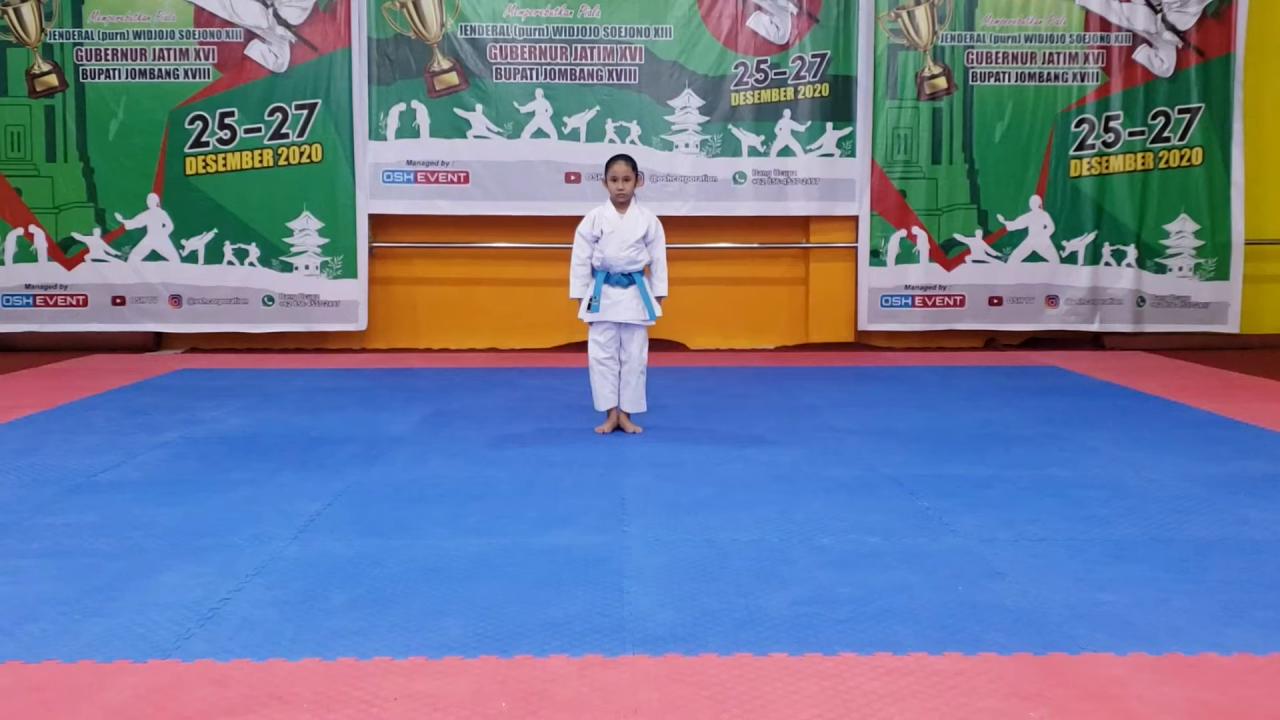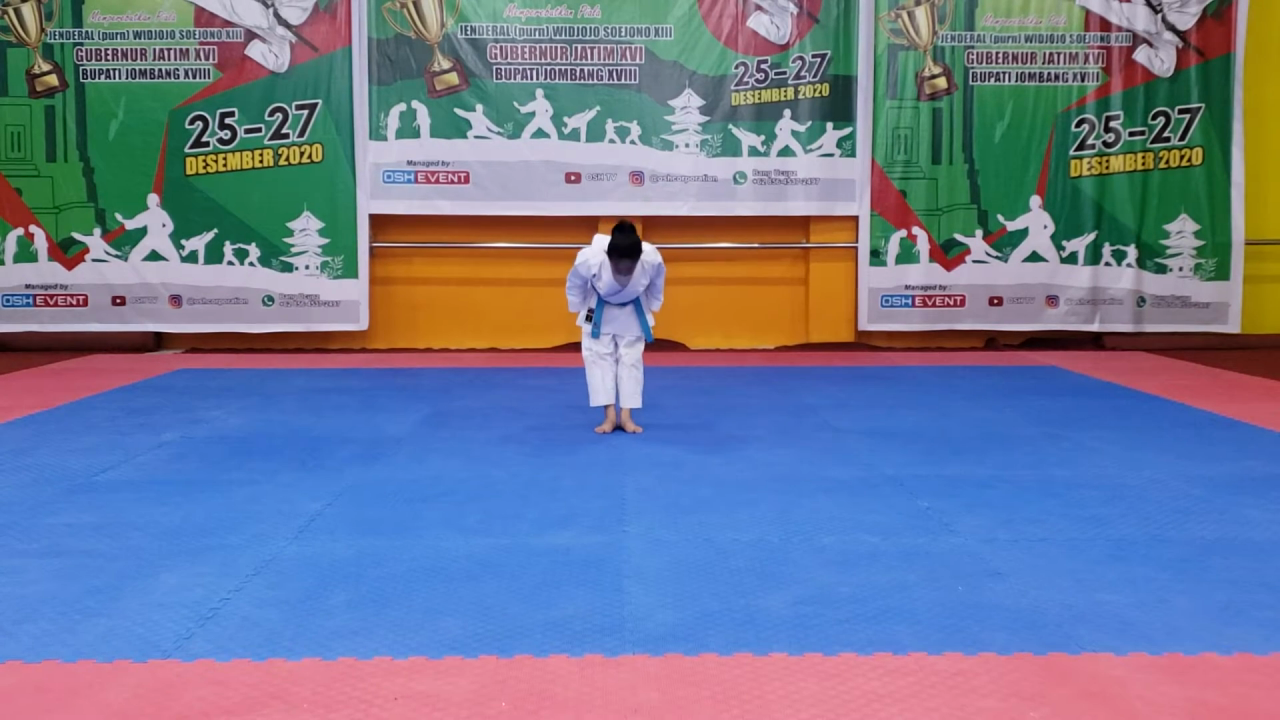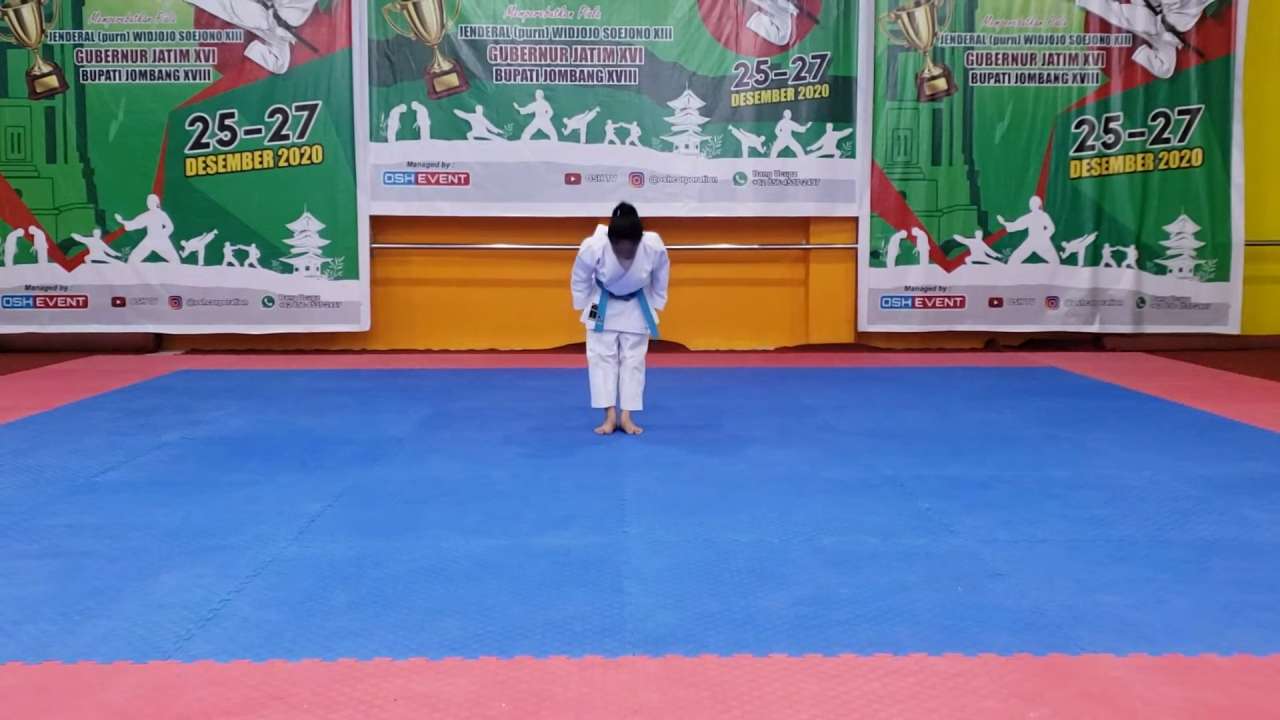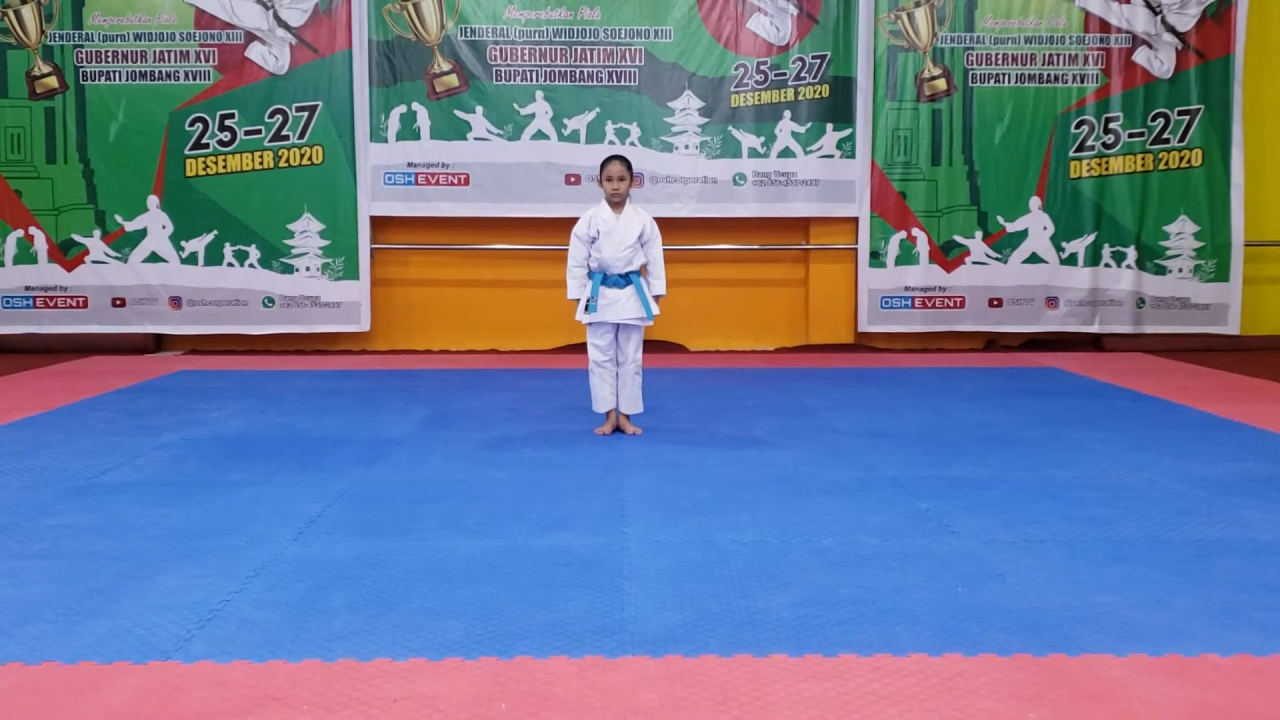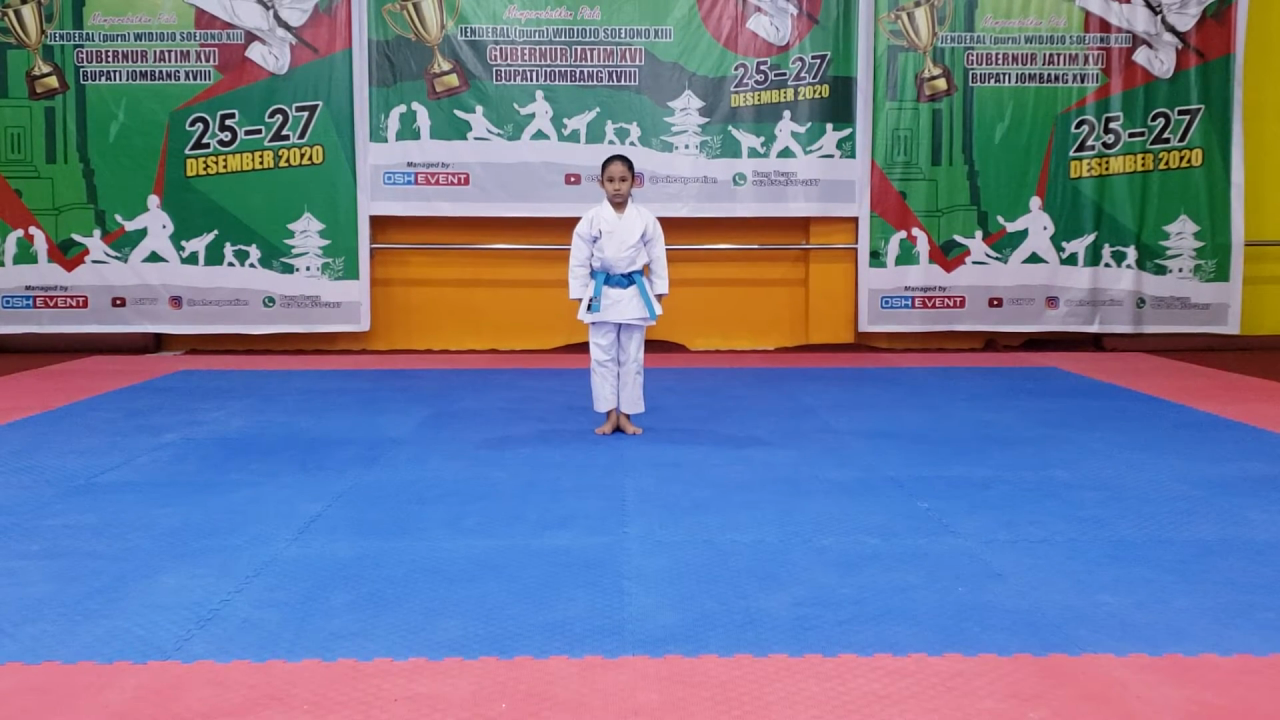
dt=1s
person 1, frame 1
left shoulder: (648, 220)
right shoulder: (593, 219)
left elbow: (658, 261)
right elbow: (581, 261)
left wrist: (657, 299)
right wrist: (582, 300)
left hip: (635, 295)
right hip: (603, 294)
left knee: (634, 357)
right knee: (602, 355)
left ankle: (626, 414)
right ankle: (611, 414)
person 1, frame 2
left shoulder: (652, 260)
right shoulder: (589, 260)
left elbow: (656, 289)
right elbow: (574, 286)
left wrist: (648, 311)
right wrist: (583, 311)
left hip: (632, 312)
right hip: (599, 310)
left knee: (631, 358)
right knee: (599, 356)
left ankle: (626, 415)
right ankle: (610, 415)
person 1, frame 3
left shoulder: (654, 247)
right shoulder: (593, 248)
left elbow: (660, 280)
right elbow: (581, 280)
left wrist: (653, 307)
right wrist: (587, 309)
left hip: (636, 306)
right hip: (604, 306)
left knee: (633, 359)
right knee: (601, 356)
left ankle: (626, 415)
right ankle: (609, 415)
person 1, frame 4
left shoulder: (644, 221)
right shoulder: (589, 220)
left elbow: (654, 260)
right elbow: (577, 262)
left wrist: (655, 297)
right wrist: (580, 299)
left hip: (633, 295)
right hip: (599, 295)
left knee: (630, 358)
right knee: (601, 357)
left ankle: (625, 416)
right ankle: (610, 416)
person 1, frame 5
left shoulder: (646, 220)
right shoulder: (591, 220)
left elbow: (657, 259)
right elbow: (579, 262)
left wrist: (657, 296)
right wrist: (582, 298)
left hip: (635, 295)
right hip: (602, 295)
left knee: (632, 358)
right knee: (603, 357)
left ankle: (626, 415)
right ankle: (610, 415)
